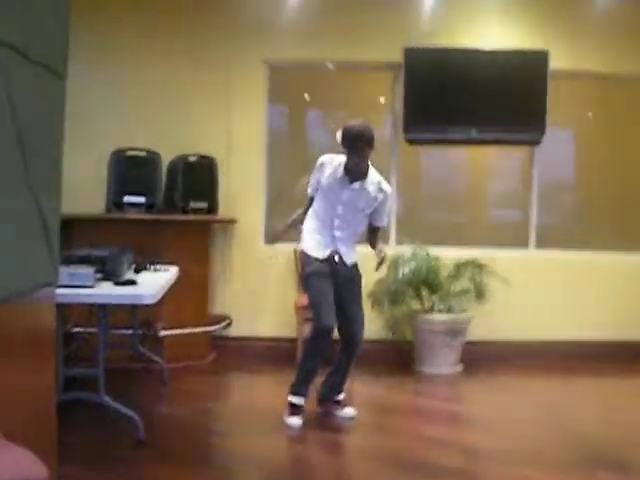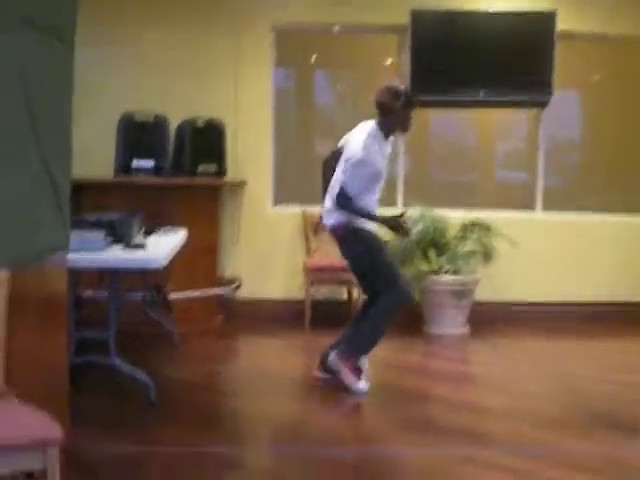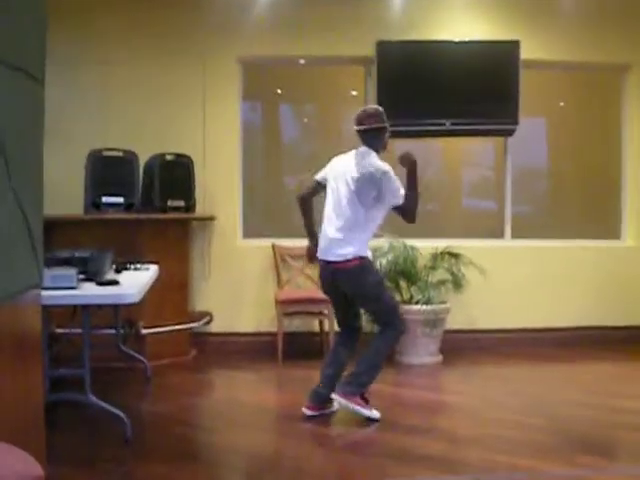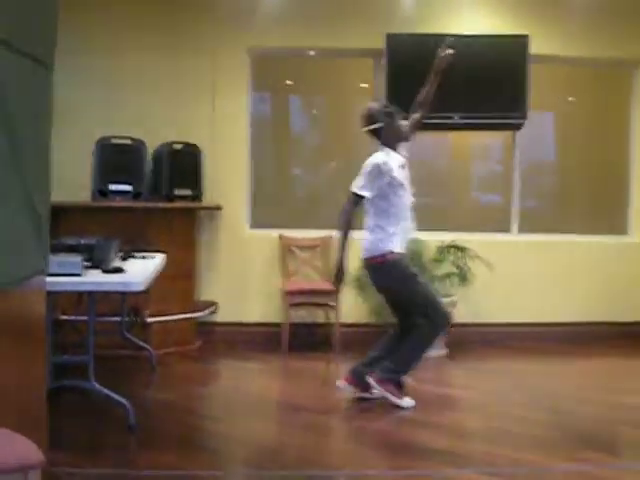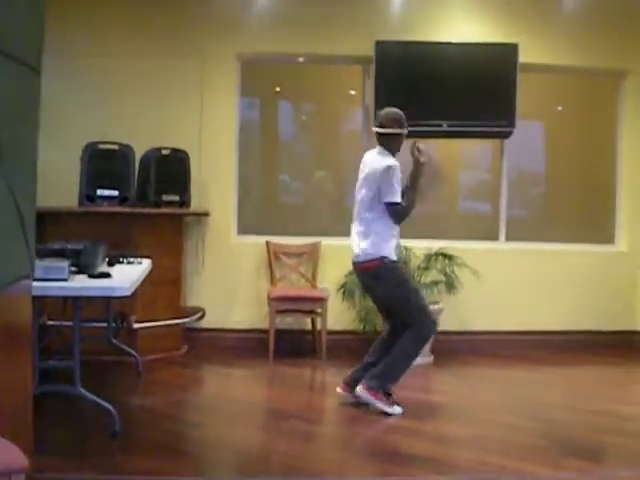
dt=1s
person 1, frame 1
left shoulder: (381, 190)
right shoulder: (326, 166)
left elbow: (373, 231)
left wrist: (379, 248)
right wrist: (288, 227)
left hip: (346, 262)
right hip: (315, 257)
left knee: (353, 335)
right knee: (324, 325)
left ankle: (330, 395)
right ankle: (296, 398)
person 1, frame 2
left shoulder: (365, 128)
right shoulder: (371, 153)
left elbow: (331, 161)
right elbow: (344, 200)
left wrist: (327, 210)
right wrist: (384, 221)
left hip: (349, 226)
right hip: (350, 228)
left knee: (378, 294)
right knee: (398, 292)
left ankle: (332, 360)
right ankle: (347, 355)
person 1, frame 3
left shoulder: (338, 162)
right shoulder: (379, 169)
left elbow: (304, 197)
right elbow: (409, 215)
left wrist: (313, 240)
right wrist: (413, 172)
left hip: (326, 262)
right hip: (354, 263)
left knee: (348, 331)
right knee: (392, 326)
left ankle: (320, 399)
right ankle: (352, 390)
person 1, frame 4
left shoulder: (395, 153)
right shoulder: (379, 162)
left elbow: (419, 110)
right elbow: (350, 206)
left wrist: (437, 71)
right wrist: (341, 257)
left hip: (389, 255)
right hip: (384, 257)
left knee: (410, 323)
right knee: (436, 318)
left ankle: (358, 375)
right ankle: (388, 377)
person 1, frame 5
left shoulder: (372, 157)
right shoulder: (388, 165)
right elbow: (400, 214)
left wrist: (415, 171)
right wrist: (416, 172)
left hip: (365, 258)
right hip: (379, 260)
left knee: (400, 325)
right knee: (422, 324)
left ankle: (356, 382)
right ankle: (374, 386)
